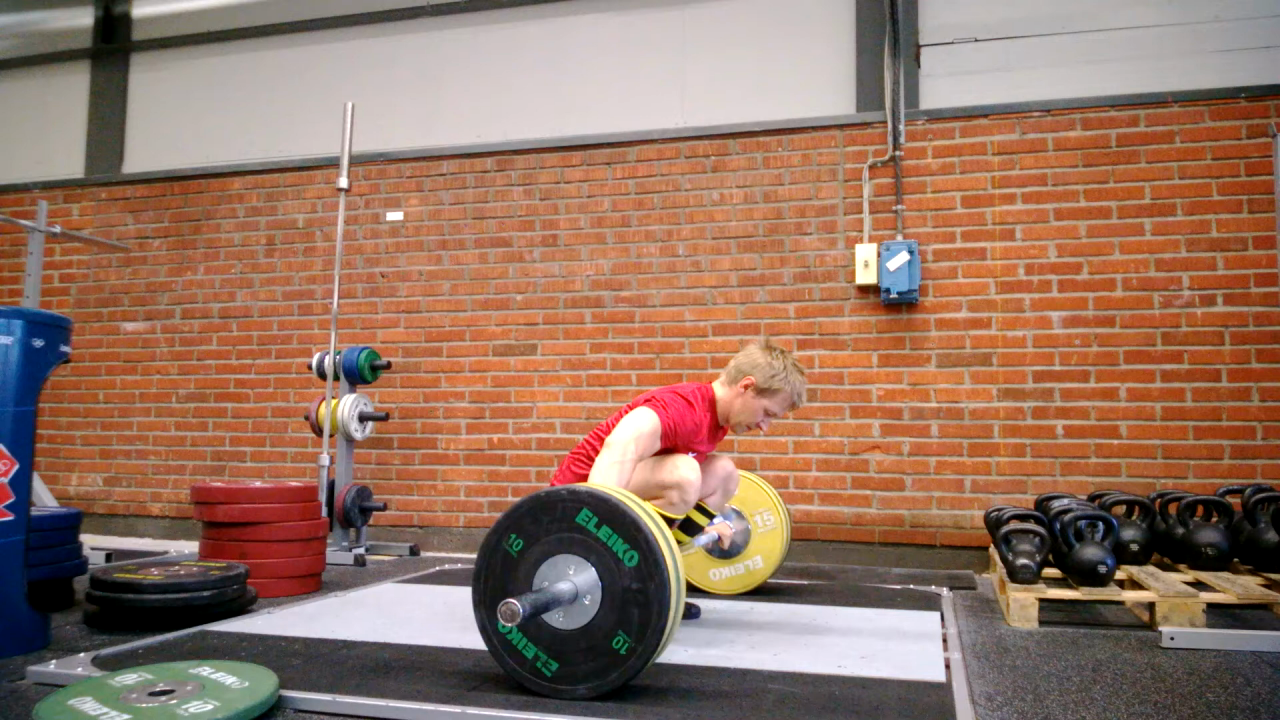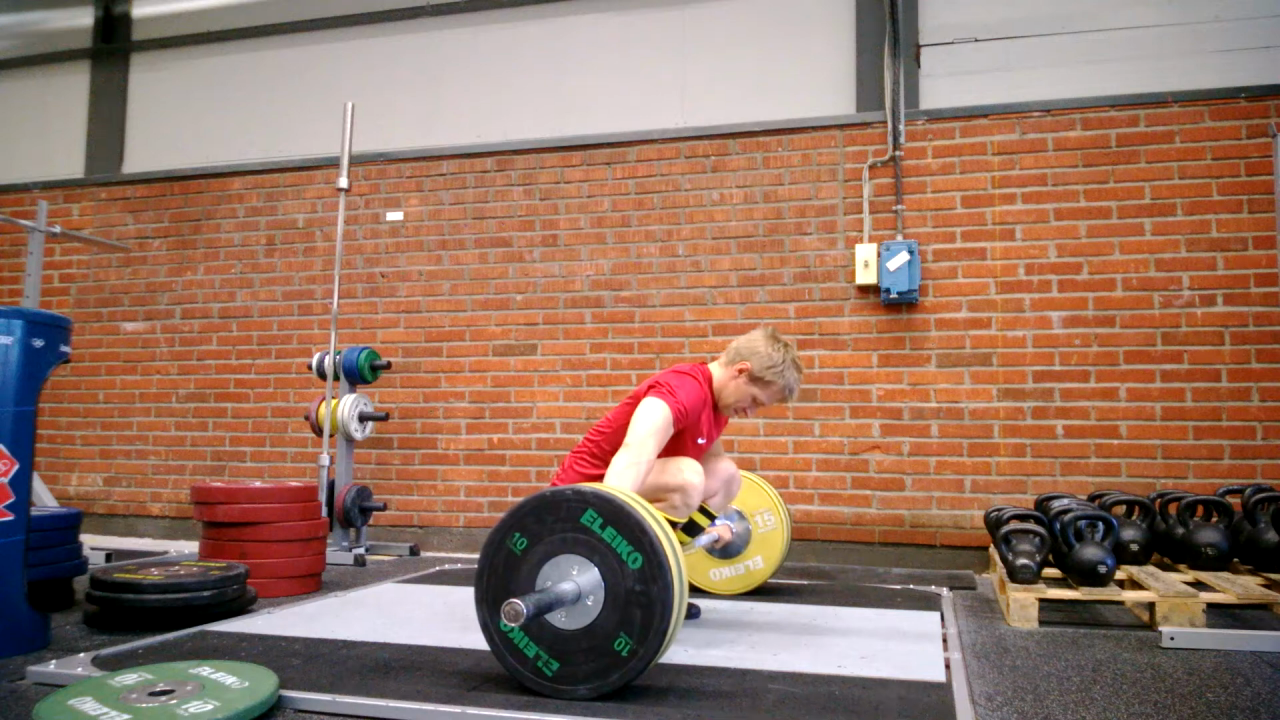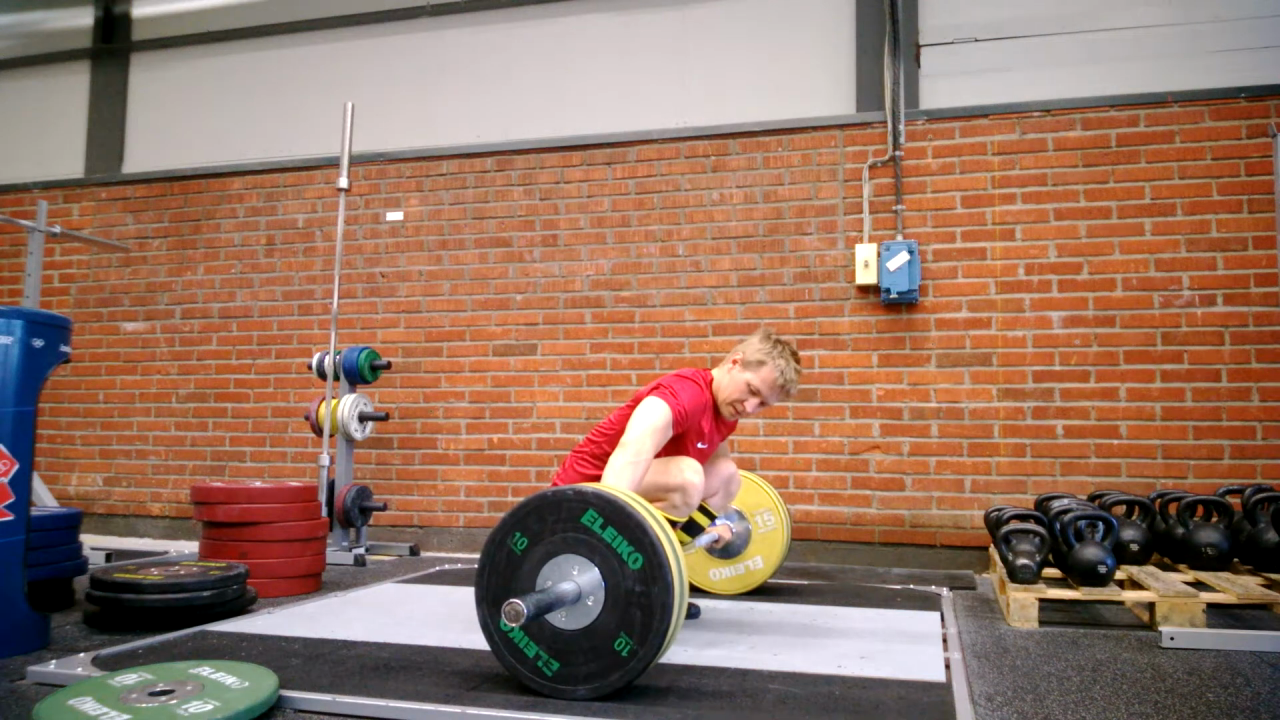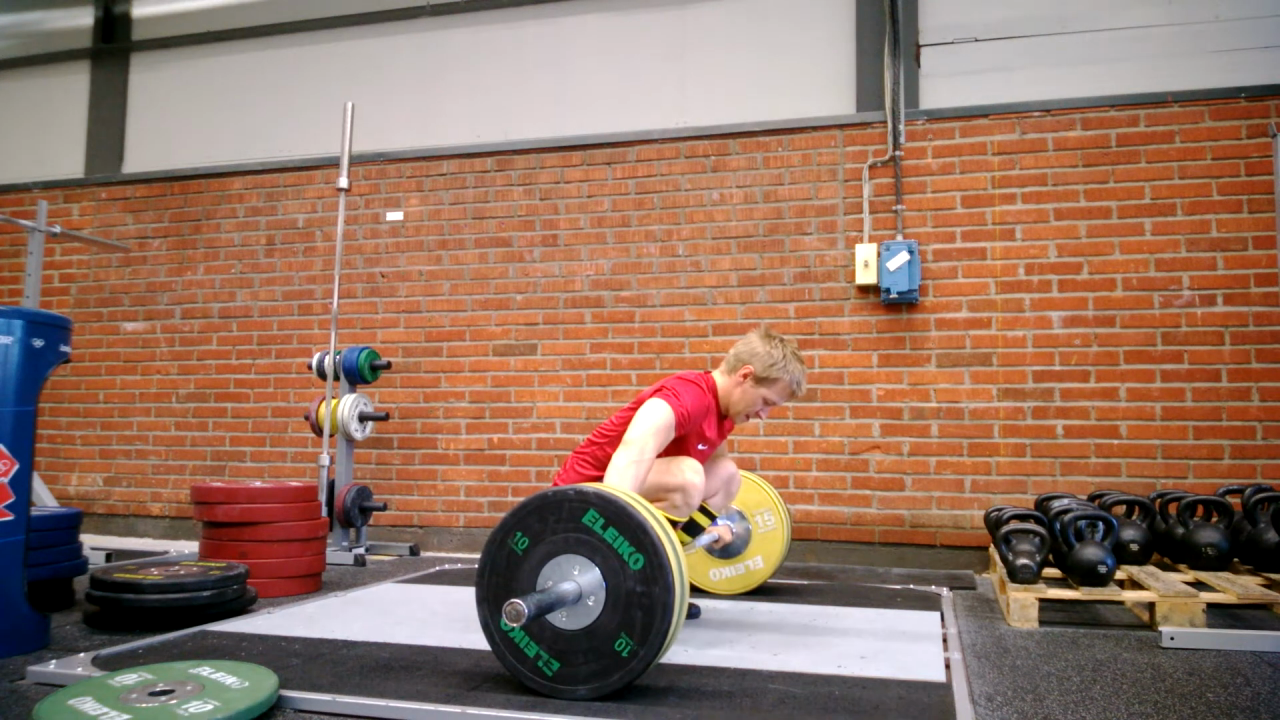
dt=1s
person 1, frame 1
left shoulder: (717, 409)
right shoulder: (683, 408)
right elbow: (618, 448)
left wrist: (707, 522)
left knee: (723, 473)
right knee: (682, 474)
person 1, frame 2
left shoulder: (716, 395)
right shoulder: (683, 389)
left elbow: (711, 456)
right elbow: (634, 453)
left wrist: (710, 521)
left knee: (726, 475)
right knee: (686, 477)
person 1, frame 3
left shoulder: (725, 406)
right shoulder: (685, 393)
left elbow: (716, 456)
right elbow: (631, 453)
left wrist: (712, 519)
left knee: (727, 475)
right knee: (685, 477)
person 1, frame 4
left shoulder: (721, 403)
right shoulder: (686, 397)
left elbow: (713, 454)
right elbow: (631, 456)
left wrist: (712, 519)
left knee: (726, 475)
right knee: (685, 477)
